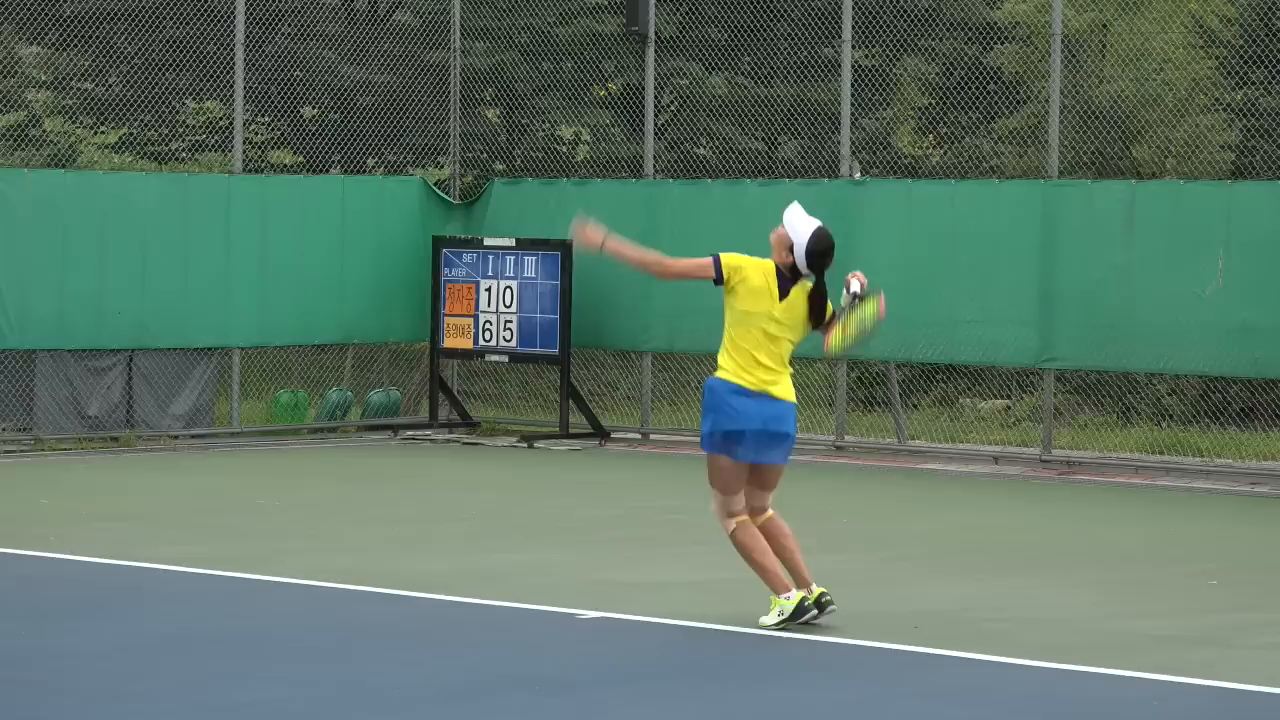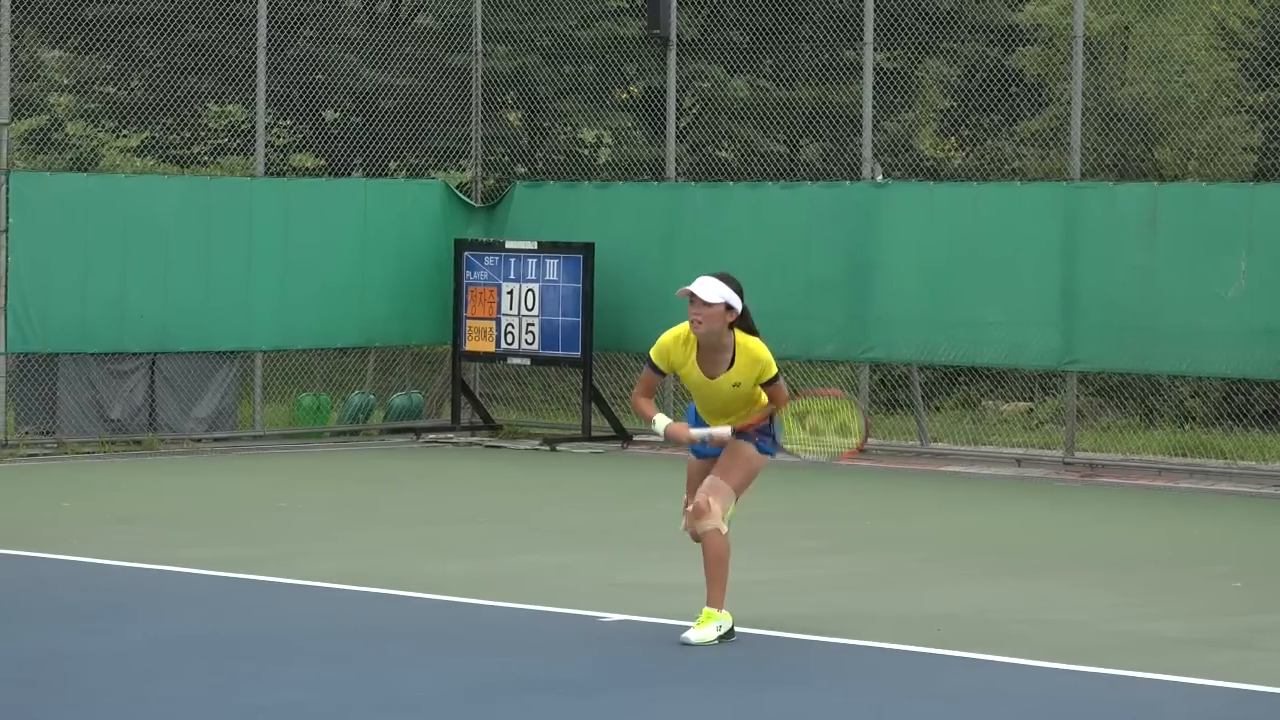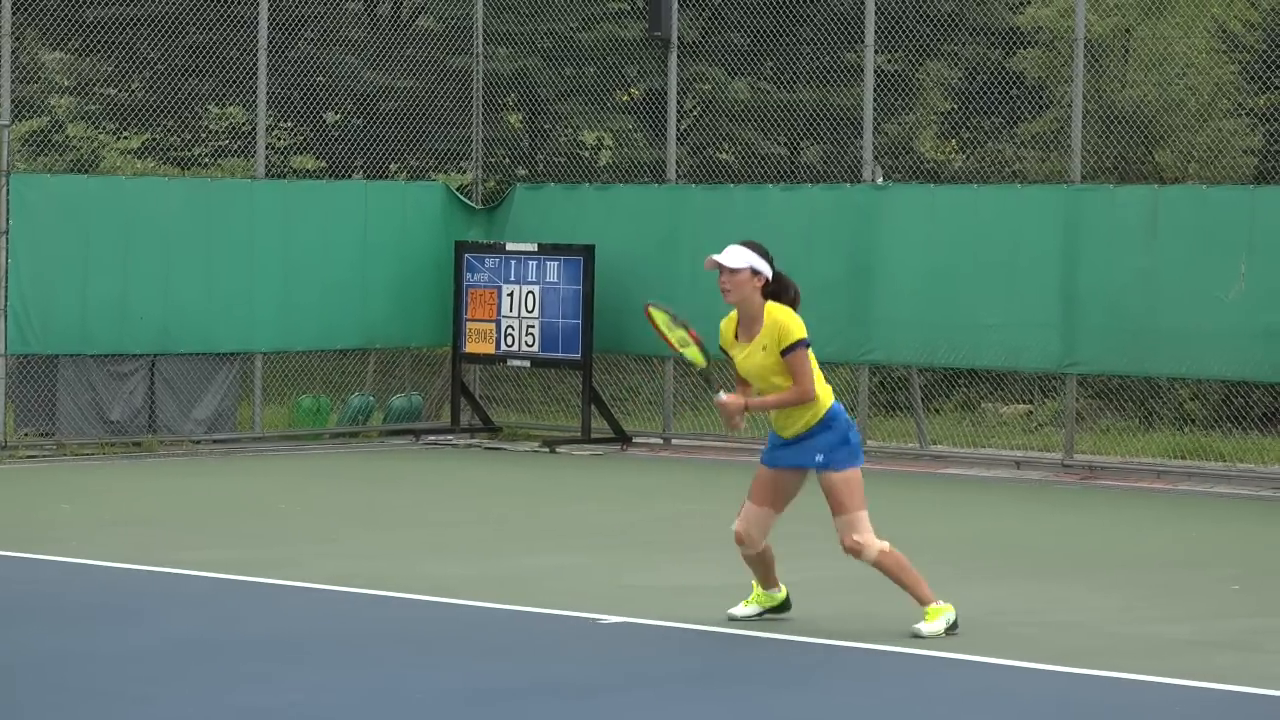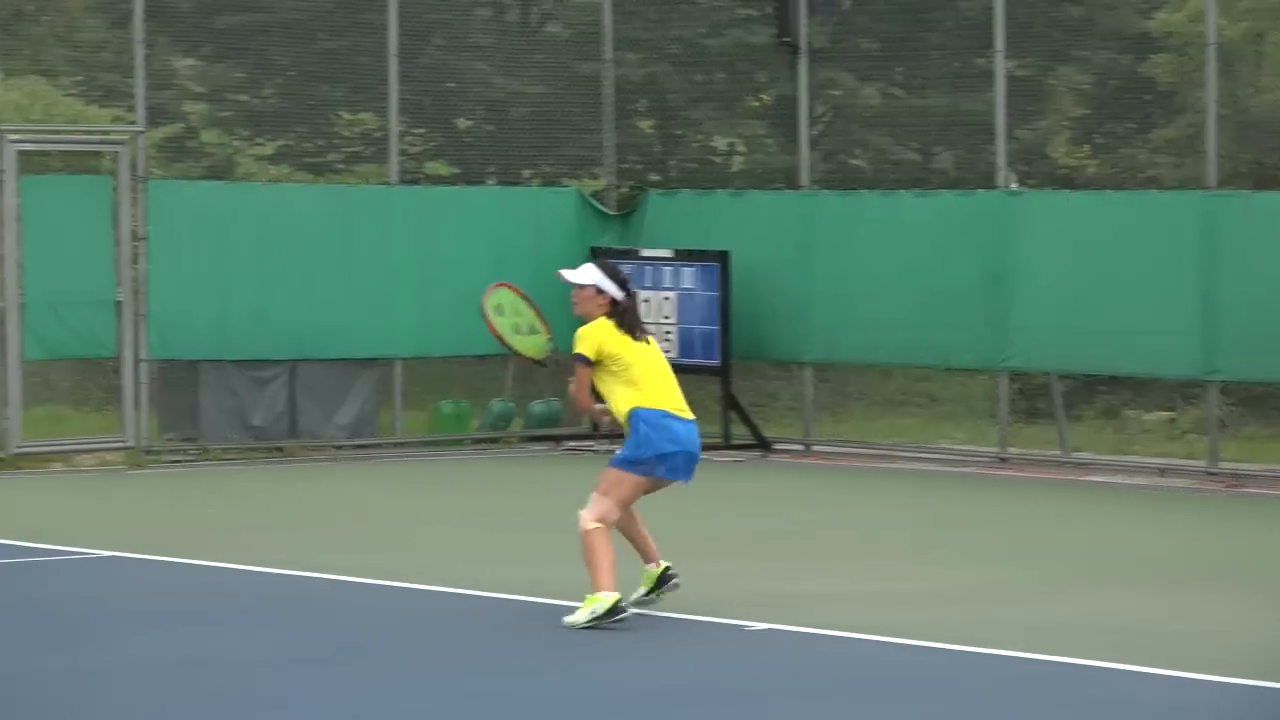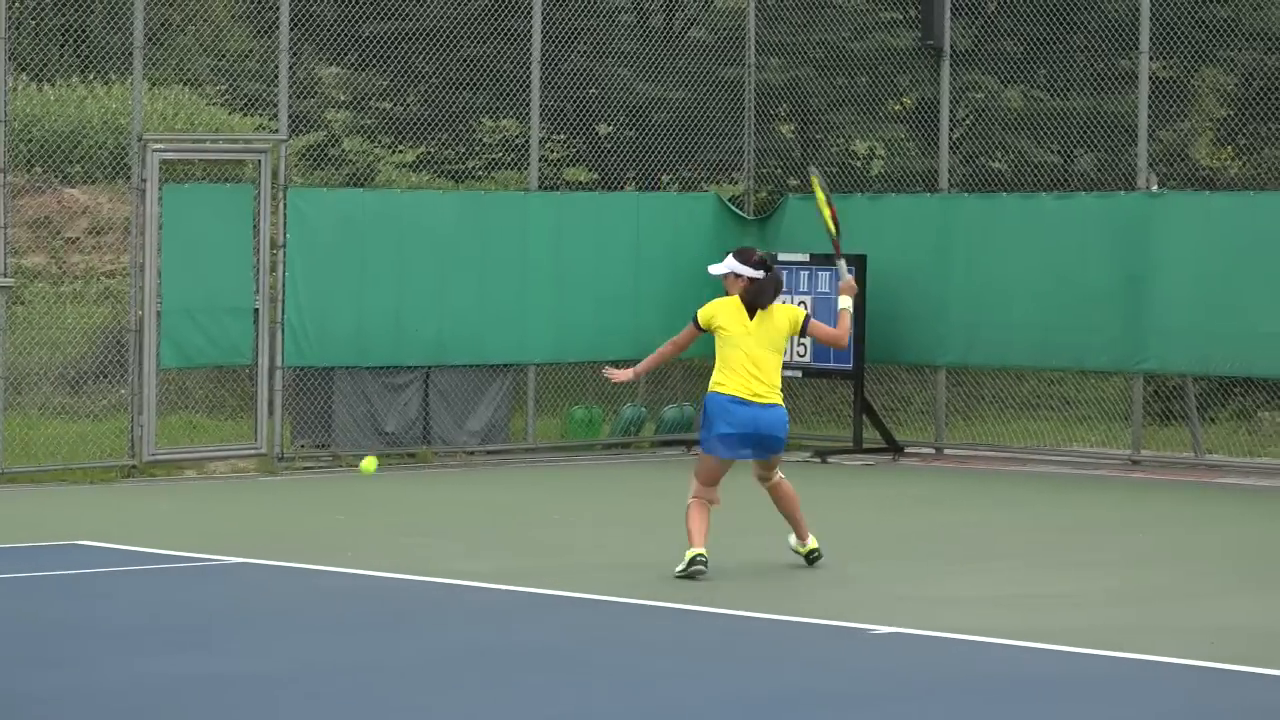
dt=0.7s
person 1, frame 1
left shoulder: (742, 269)
right shoulder: (810, 297)
left elbow: (667, 269)
left wrist: (605, 242)
right wrist: (854, 295)
left hip: (733, 403)
right hip: (779, 412)
left knee: (732, 515)
right knee: (760, 510)
left ankle: (788, 597)
right ankle: (810, 591)
person 1, frame 2
left shoulder: (756, 354)
right shoulder: (672, 342)
left elbow: (781, 406)
right elbow: (641, 396)
left wrist: (733, 432)
right wrist: (667, 426)
left hip: (750, 431)
right hip: (705, 426)
left knee: (707, 508)
right knee: (696, 526)
left ankle: (718, 616)
person 1, frame 3
left shoulder: (783, 322)
right shoulder: (728, 328)
left elbow: (806, 392)
left wrist: (746, 404)
right wrist: (736, 408)
left hip: (825, 430)
right hip: (788, 437)
left knee: (859, 542)
right knee: (746, 534)
left ankle: (936, 607)
right ankle: (770, 591)
person 1, frame 4
left shoulder: (590, 333)
right shoulder: (635, 334)
left elbow: (582, 401)
left wrist: (596, 411)
right wrist: (607, 411)
left hip: (655, 432)
right hip: (684, 434)
left knee: (593, 518)
right knee: (610, 501)
left ankle: (605, 598)
right ankle: (657, 569)
person 1, frame 5
left shoulder: (715, 309)
right shoulder: (785, 313)
left elbow: (672, 347)
right elbow: (840, 340)
left wrist: (631, 373)
right wrist: (845, 299)
left hip: (725, 411)
right hip: (770, 417)
left knee: (701, 493)
right knee: (770, 476)
left ankle: (696, 554)
right ankle: (807, 542)
